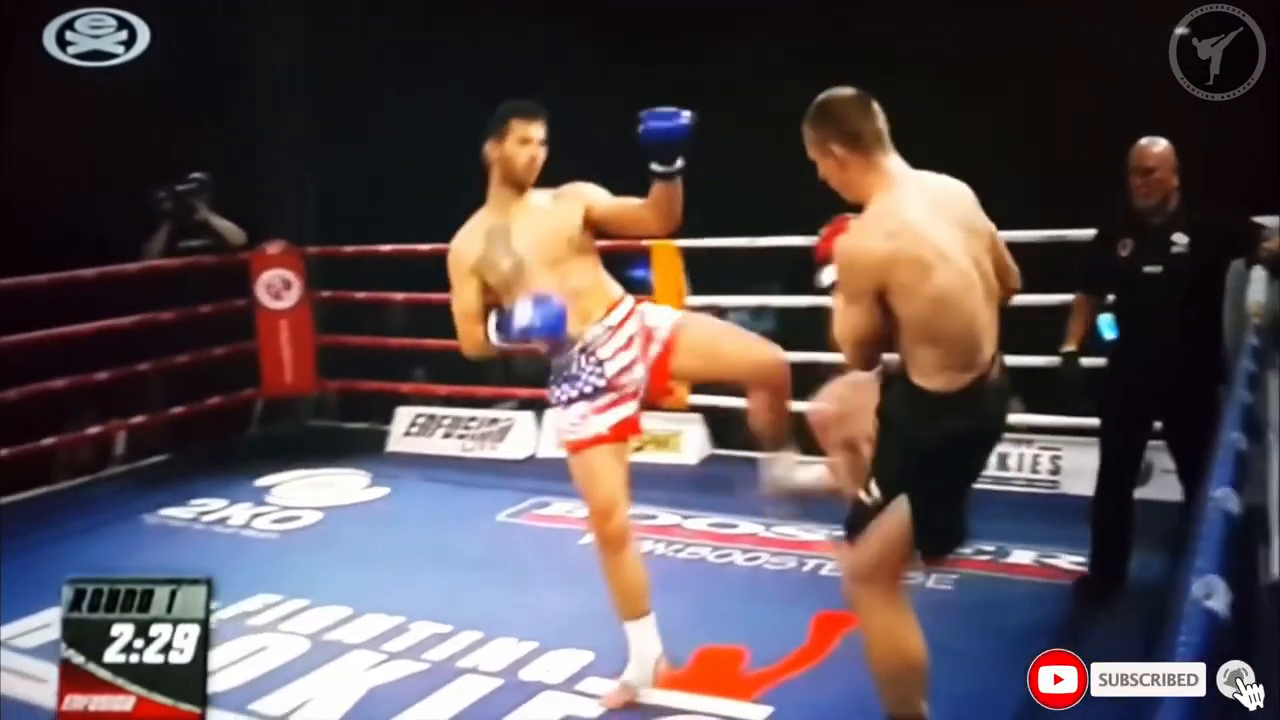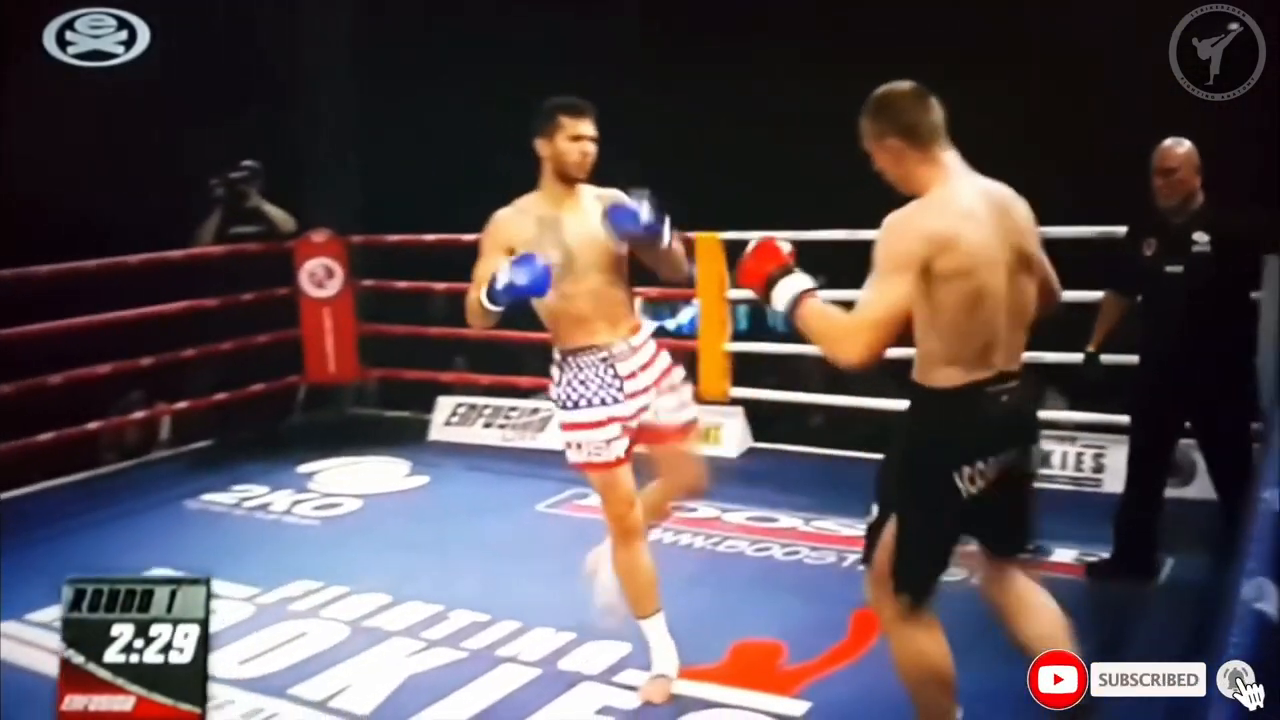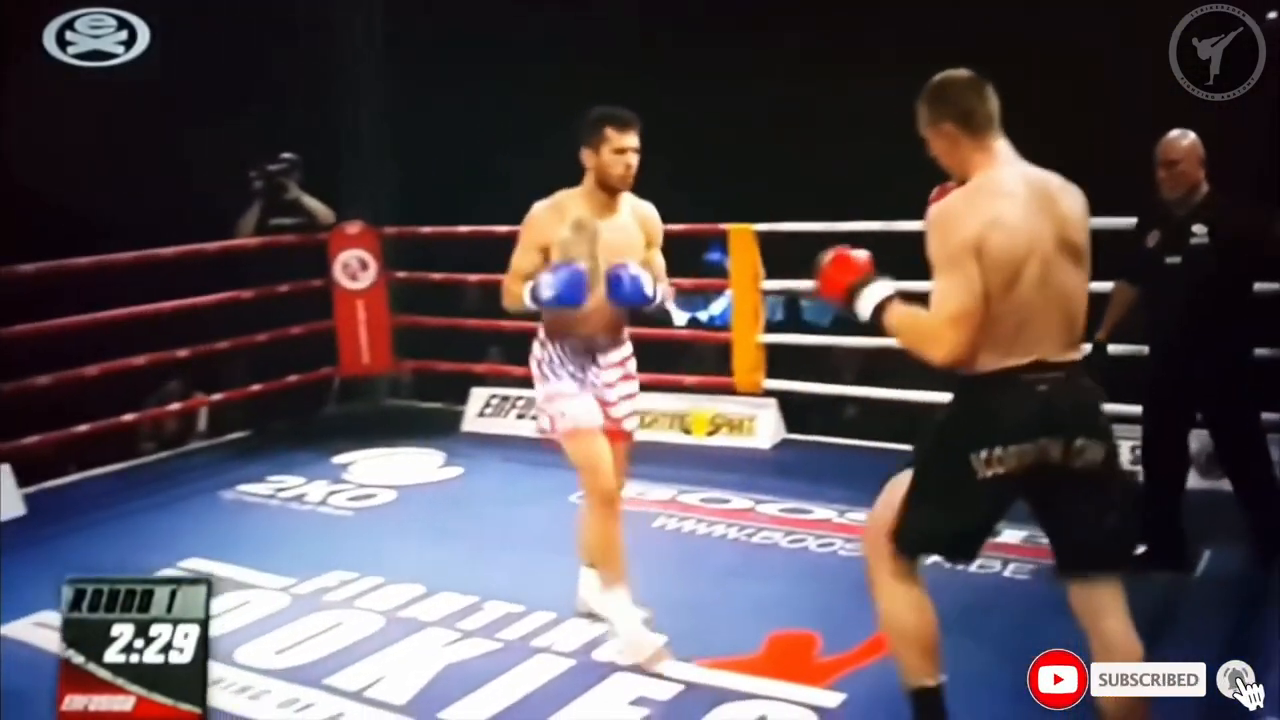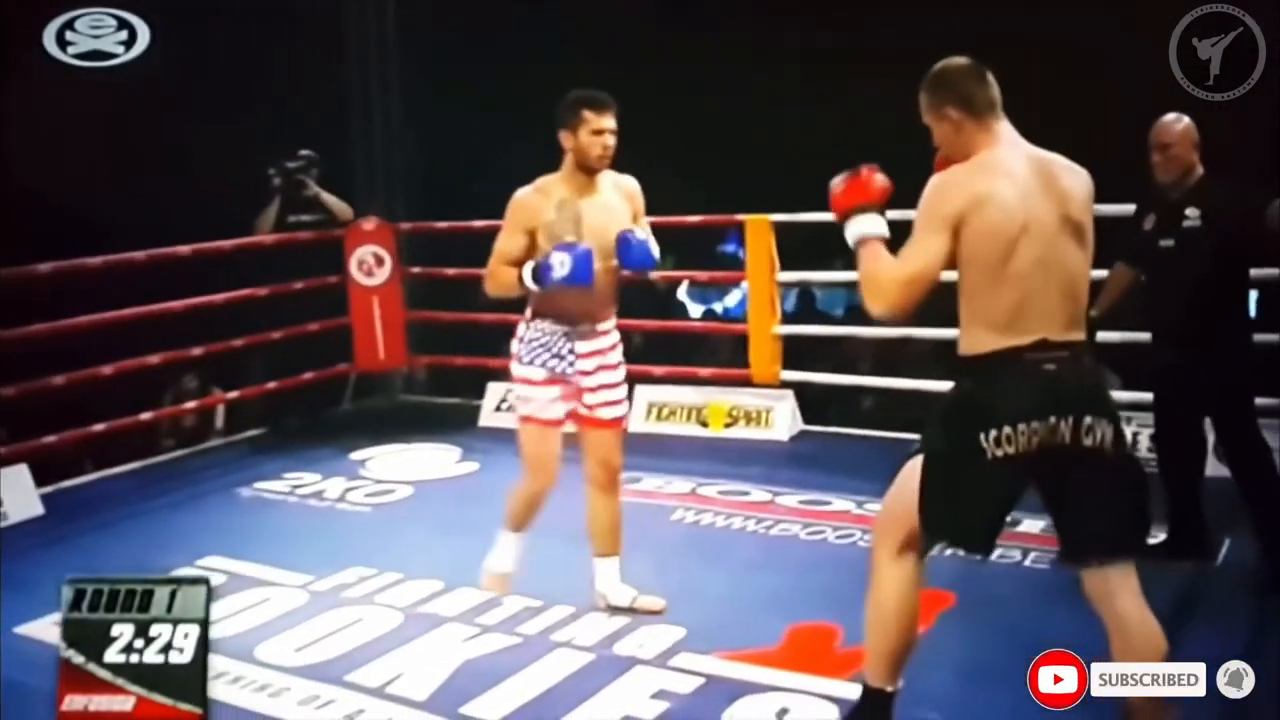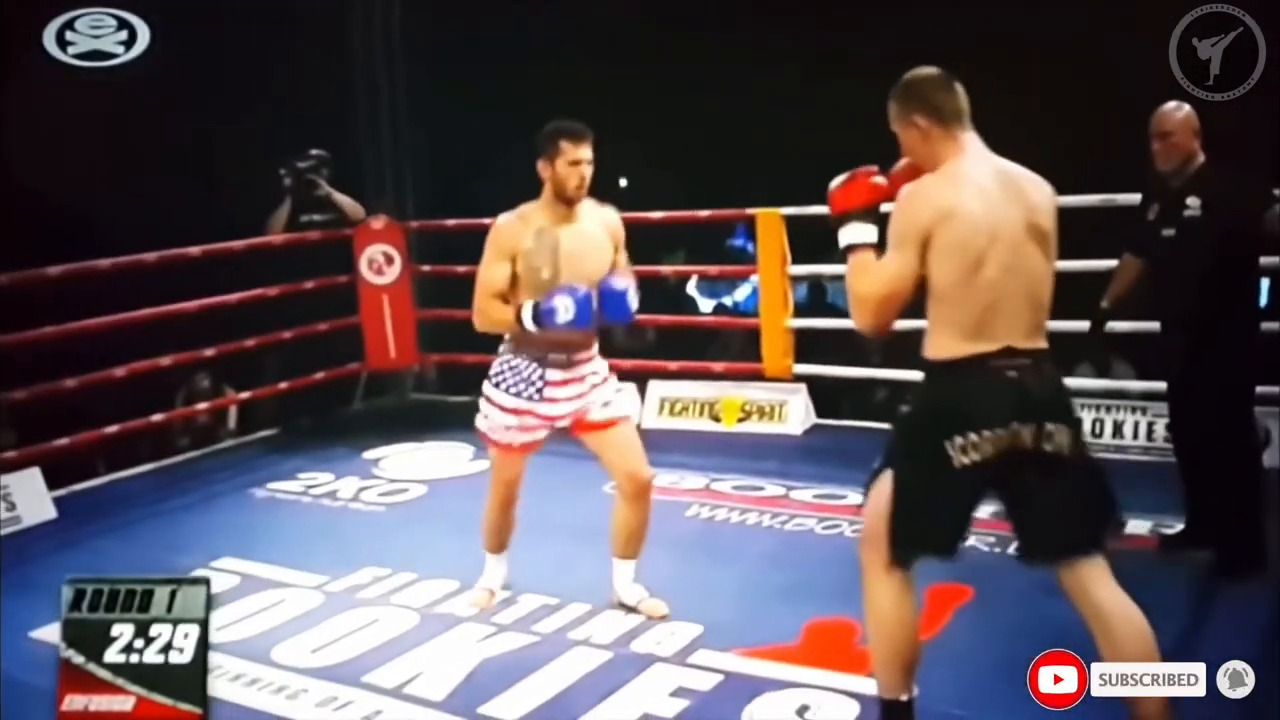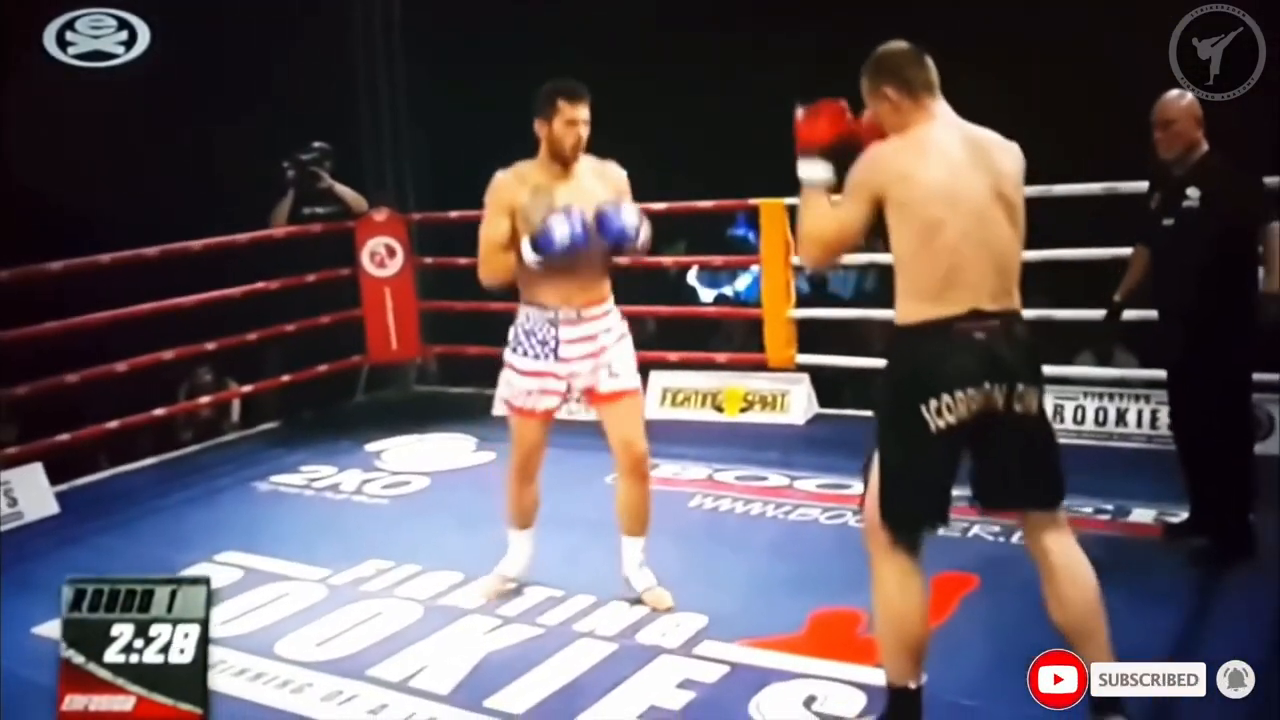
dt=0.2s
person 1, frame 1
left shoulder: (867, 243)
right shoulder: (955, 192)
left elbow: (860, 350)
right elbow: (1006, 282)
left wrist: (842, 270)
left hip: (944, 417)
right hip: (979, 390)
left knee: (870, 576)
right knee: (841, 408)
person 1, frame 2
left shoulder: (913, 227)
right shoulder: (1014, 206)
left elbow: (854, 347)
right elbow: (1049, 295)
left wrist: (785, 286)
left hip: (952, 420)
right hip: (1013, 407)
left knee: (898, 598)
right knee: (1004, 569)
person 1, frame 3
left shoulder: (958, 214)
right shoulder: (1070, 199)
left elbow: (948, 343)
left wrist: (869, 293)
left hip: (993, 411)
right hip: (1071, 405)
left knee: (887, 548)
right knee: (1100, 595)
person 1, frame 4
left shoulder: (956, 187)
right shoulder: (1074, 180)
left elbow: (889, 301)
left wrist: (862, 221)
left hip: (996, 392)
right hip: (1075, 385)
left knee: (895, 539)
right knee: (1115, 580)
person 1, frame 5
left shoulder: (925, 198)
right shoulder: (1037, 190)
left elbow: (873, 314)
left wrist: (855, 227)
left hip: (959, 397)
right hip: (1036, 389)
left knee: (883, 550)
right knee: (1089, 575)
person 1, frame 6
left shoulder: (886, 160)
right shoulder: (1007, 153)
left elbow: (816, 251)
left wrist: (814, 162)
left hip: (930, 359)
right hip: (1007, 350)
left knee: (891, 539)
right knee: (1049, 531)
person 2, frame 1
left shoulder: (575, 196)
right shoulder: (470, 246)
left elbow: (659, 223)
right elbow: (472, 341)
left wrist: (668, 165)
right wrist: (510, 328)
left hip: (635, 331)
right hip: (578, 372)
left knee: (765, 364)
right knee: (609, 524)
left ankle: (780, 458)
right ankle: (643, 657)
person 2, frame 2
left shoulder: (616, 204)
right shoulder: (512, 224)
left elbow: (677, 270)
right elbow: (477, 316)
left wrist: (658, 234)
right wrist: (498, 292)
left hip: (641, 355)
right hip: (583, 373)
left knee: (687, 481)
right knee: (625, 519)
left ankle: (607, 557)
right ankle: (663, 657)
person 2, frame 3
left shoulder: (645, 216)
right shoulder: (548, 217)
left elbow: (662, 288)
right elbow: (510, 294)
left wrist: (650, 292)
right wrist: (540, 296)
left hip: (615, 357)
right hip: (564, 360)
left knee: (607, 489)
right knee: (604, 489)
left ankle: (594, 590)
right ankle: (625, 612)
person 2, frame 4
left shoulder: (627, 192)
right shoulder: (531, 201)
left elbow: (640, 257)
right elbow: (494, 279)
left wrist: (644, 256)
right wrist: (537, 276)
left hip: (602, 341)
right hip: (546, 342)
left knee: (607, 473)
right knee: (541, 475)
left ankle: (610, 583)
right ankle: (505, 549)
person 2, frame 5
left shoulder: (607, 222)
right shoulder: (510, 231)
left elbow: (621, 281)
right elbow: (483, 315)
left wrist: (624, 298)
right wrist: (537, 315)
left hip: (586, 371)
right hip: (523, 373)
left knee: (637, 481)
right knee: (504, 491)
left ankle: (625, 584)
right ankle: (494, 573)
person 2, frame 6
left shoulder: (608, 176)
right shoulder: (508, 185)
left elbow: (640, 244)
right elbow: (488, 273)
left wrist: (630, 234)
right wrist: (536, 246)
left hip: (603, 329)
right hip: (538, 332)
left knee: (634, 455)
right knee: (525, 459)
left ankle: (636, 568)
right ankle: (517, 556)
person 3, frame 1
left shoulder: (1207, 228)
right shoulder: (1114, 233)
right elbow: (1088, 294)
right wrist: (1071, 346)
left hip: (1193, 376)
right hip: (1130, 374)
left knee: (1200, 475)
right knee: (1115, 473)
right ankle: (1105, 571)
person 3, frame 2
left shoulder: (1229, 229)
right shoulder: (1143, 232)
right elbow: (1119, 294)
right wrist: (1094, 345)
left hip: (1219, 375)
right hip: (1159, 371)
left knee: (1232, 471)
right knee: (1144, 467)
right ankle: (1133, 556)
person 3, frame 3
left shoulder: (1231, 220)
right shoulder: (1152, 224)
right elbow: (1131, 282)
right wrist: (1103, 333)
left hip: (1222, 365)
right hip: (1167, 363)
right knee: (1160, 458)
right ankle: (1166, 546)
person 3, frame 4
left shoulder: (1226, 201)
right shoulder: (1152, 207)
right elbow: (1129, 264)
right wrist: (1096, 312)
left hip: (1221, 348)
right hip: (1171, 347)
left knee: (1241, 444)
right knee: (1174, 445)
right ankle: (1188, 535)
person 3, frame 5
left shoulder: (1228, 188)
right shoulder: (1156, 196)
left elbow: (1268, 216)
right elbow: (1137, 255)
right wrist: (1107, 303)
left hip: (1227, 337)
right hip: (1180, 337)
left knee: (1230, 437)
right knee: (1189, 435)
left ankle: (1243, 542)
right ankle: (1204, 525)
person 3, frame 6
left shoulder: (1230, 179)
right shoulder: (1161, 184)
right wrist: (1120, 297)
left hip: (1224, 328)
right hip: (1179, 327)
left knee: (1226, 428)
right knee: (1189, 425)
left ankle: (1234, 532)
right ankle: (1205, 513)
